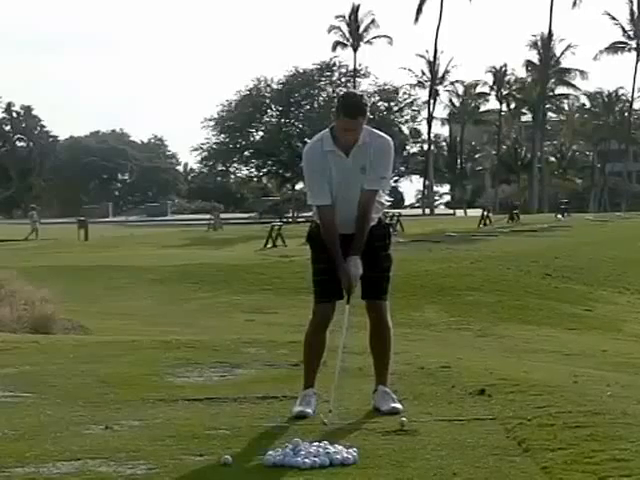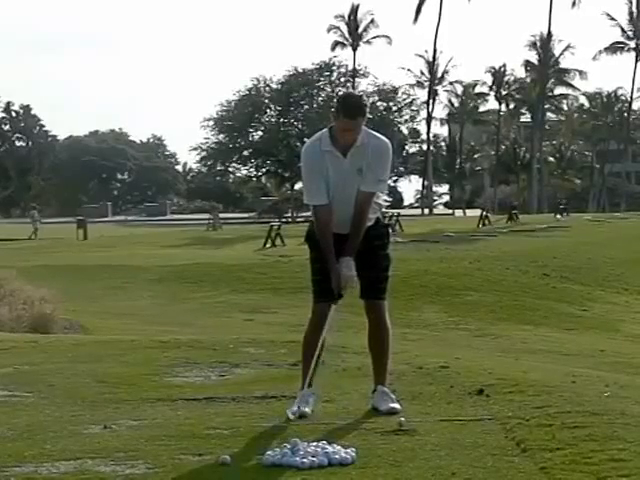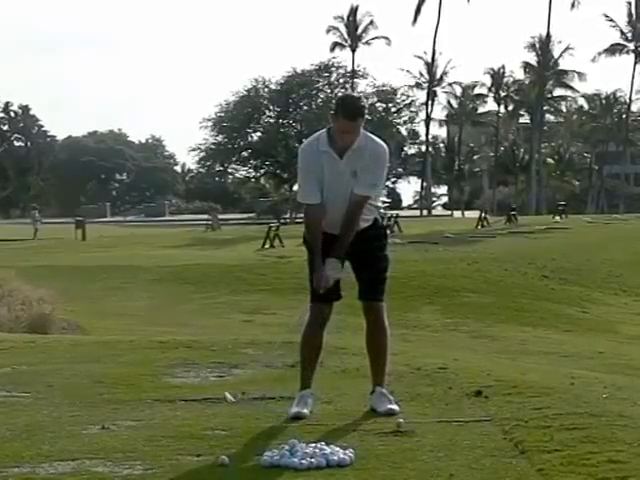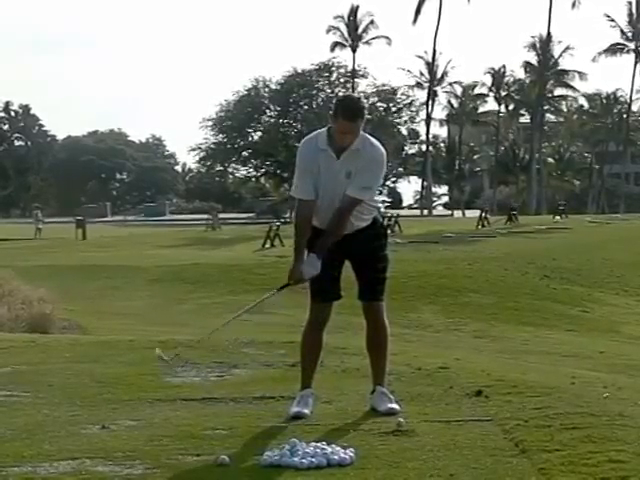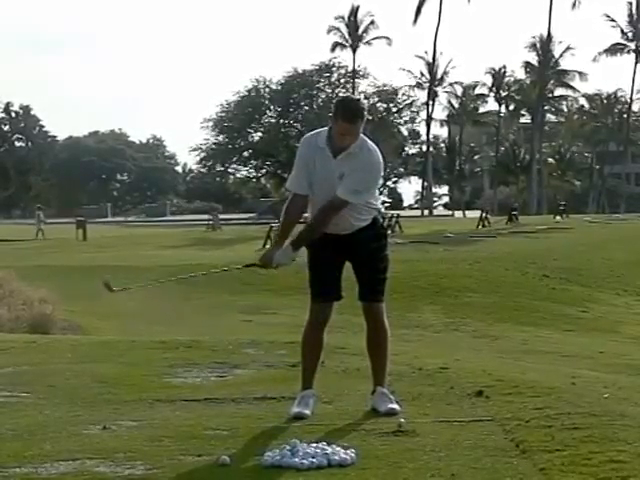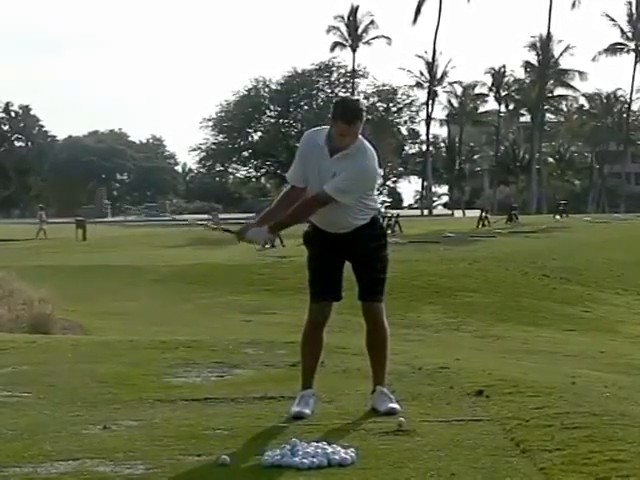
dt=0.7s
person 1, frame 1
left shoulder: (381, 145)
right shoulder: (314, 151)
left elbow: (367, 204)
right elbow: (325, 213)
left wrist: (356, 257)
right wrist: (340, 265)
left hip: (370, 232)
right hip: (328, 235)
left knee: (379, 310)
right knee: (322, 313)
left ankle: (382, 389)
right ankle: (308, 391)
person 1, frame 2
left shoulder: (380, 147)
right shoulder: (312, 151)
left elbow: (363, 206)
right elbow: (321, 212)
left wrist: (350, 257)
right wrist: (332, 265)
left hip: (369, 232)
right hip: (327, 234)
left knee: (377, 310)
right knee: (320, 312)
left ankle: (381, 389)
right ankle: (306, 390)
person 1, frame 3
left shoulder: (376, 151)
right shoulder: (310, 150)
left elbow: (356, 208)
right elbow: (313, 211)
left wrist: (337, 259)
right wrist: (318, 264)
left hip: (366, 234)
right hip: (324, 234)
left knee: (375, 311)
right knee: (318, 314)
left ankle: (379, 390)
right ankle: (305, 392)
person 1, frame 4
left shoulder: (374, 154)
right shoulder: (309, 148)
left elbow: (346, 208)
right elbow: (304, 206)
left wrist: (317, 255)
right wrist: (298, 258)
left hip: (365, 233)
right hip: (321, 233)
left knee: (375, 311)
right knee: (318, 314)
left ankle: (380, 390)
right ankle: (305, 392)
person 1, frame 5
left shoulder: (370, 158)
right shoulder: (309, 145)
left elbow: (331, 209)
right elbow: (298, 199)
left wrist: (293, 249)
right wrist: (277, 244)
left hip: (365, 235)
right hip: (323, 236)
left knee: (375, 312)
right knee: (318, 315)
left ankle: (380, 390)
right ankle: (306, 392)
person 1, frame 6
left shoulder: (365, 162)
right shoulder: (310, 140)
left elbow: (314, 203)
right elbow: (295, 190)
left wrist: (269, 231)
right wrist: (258, 222)
left hip: (364, 235)
right hip: (323, 235)
left knee: (374, 312)
right knee: (317, 314)
left ankle: (380, 390)
right ankle: (306, 392)
